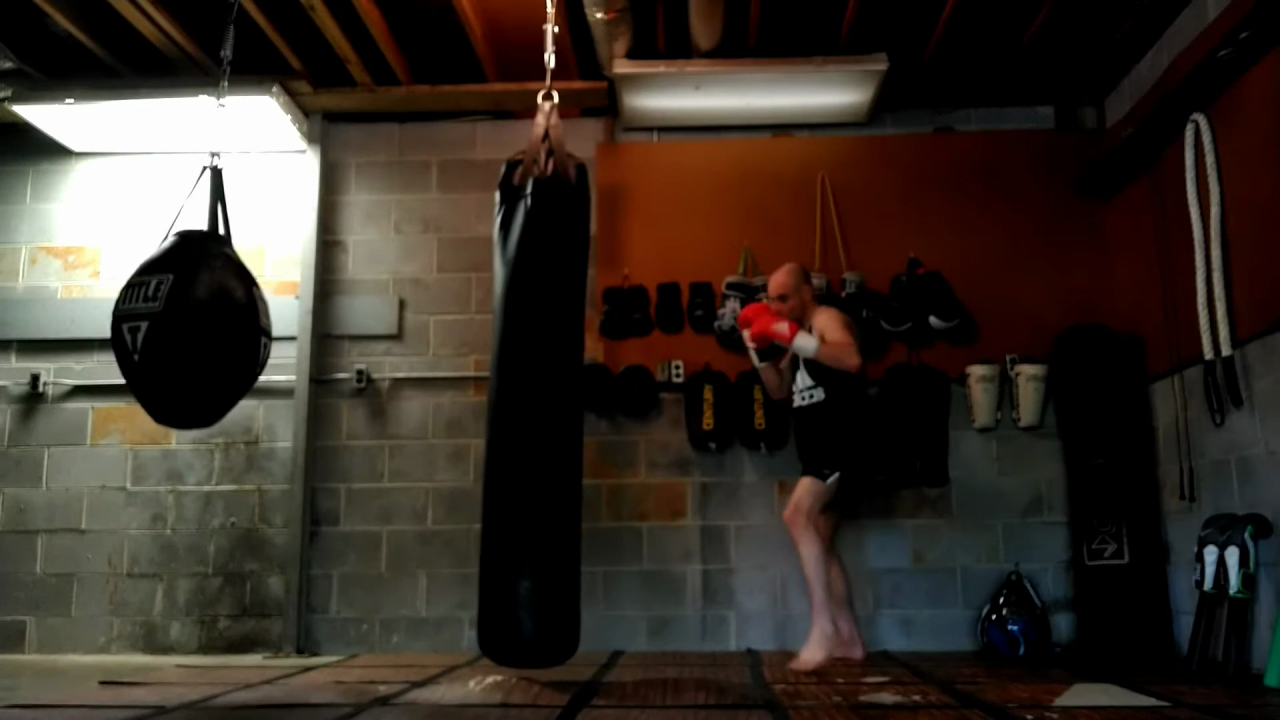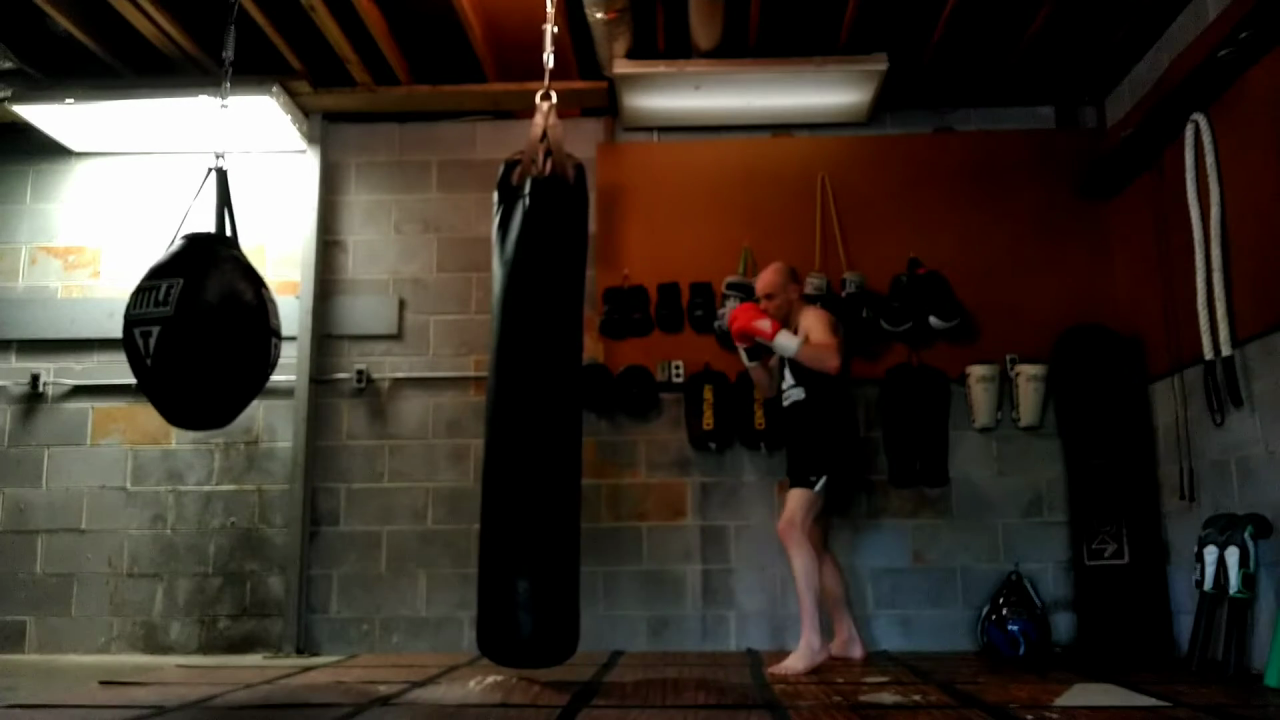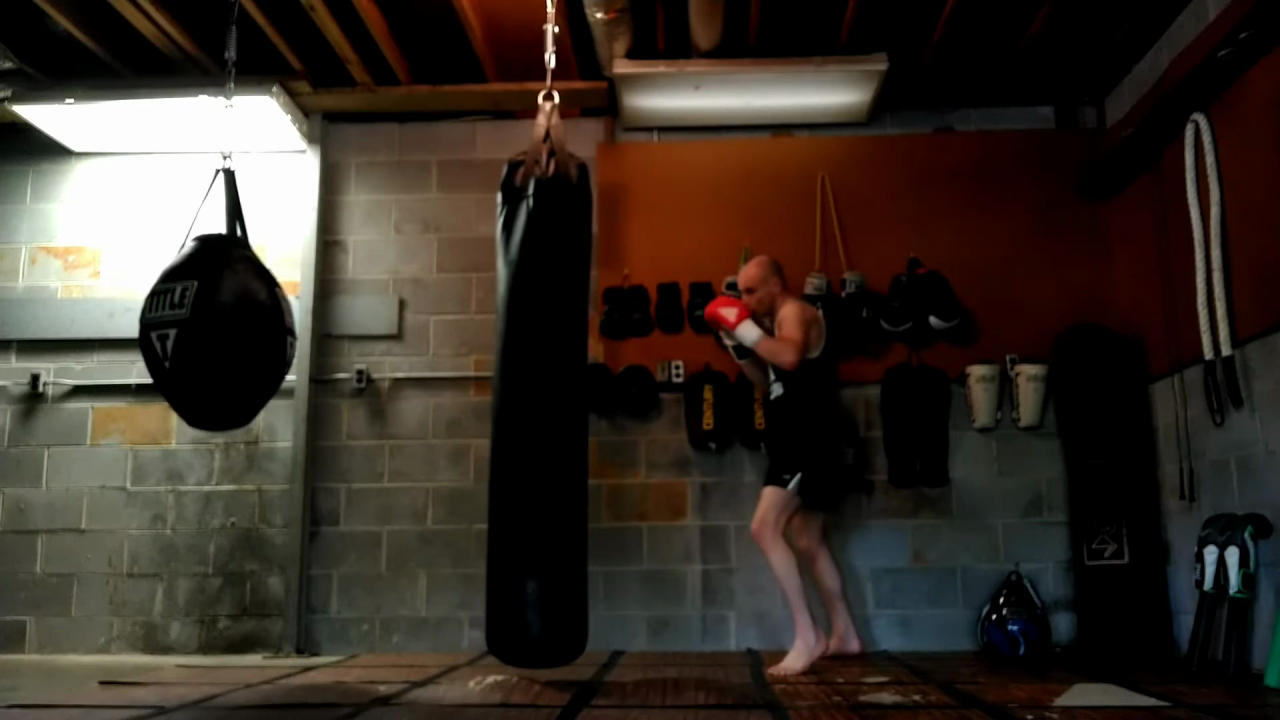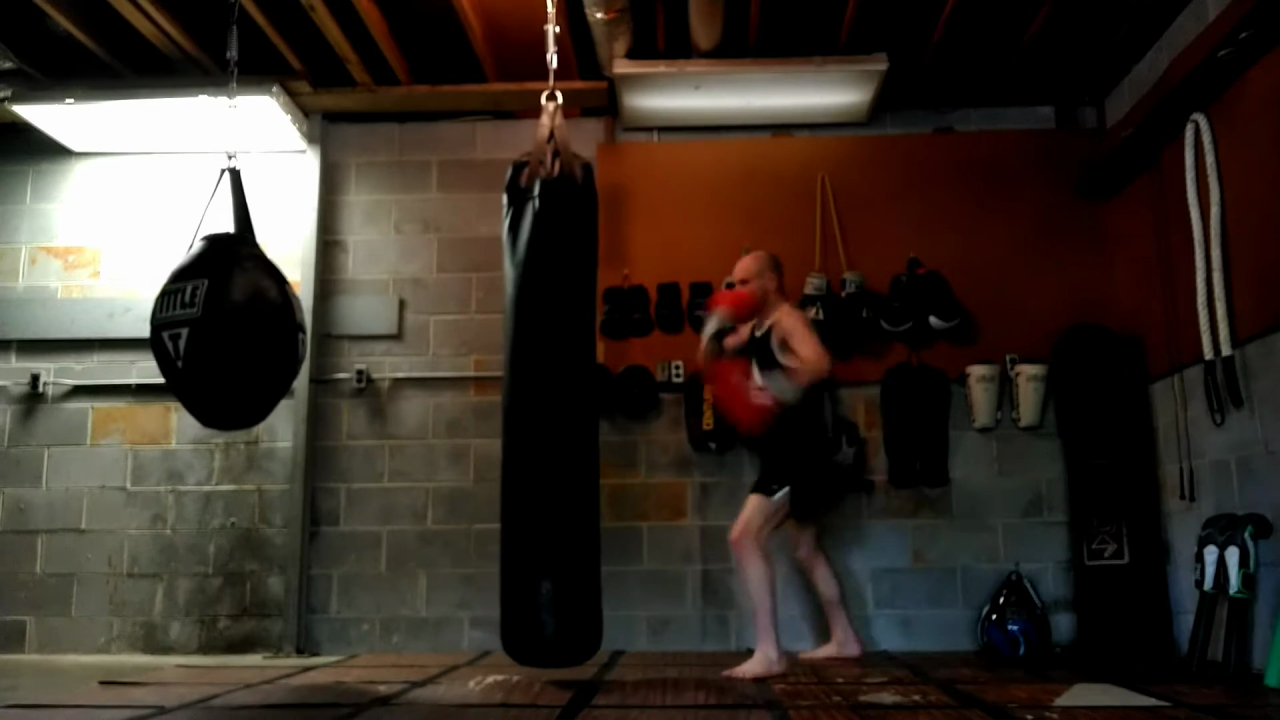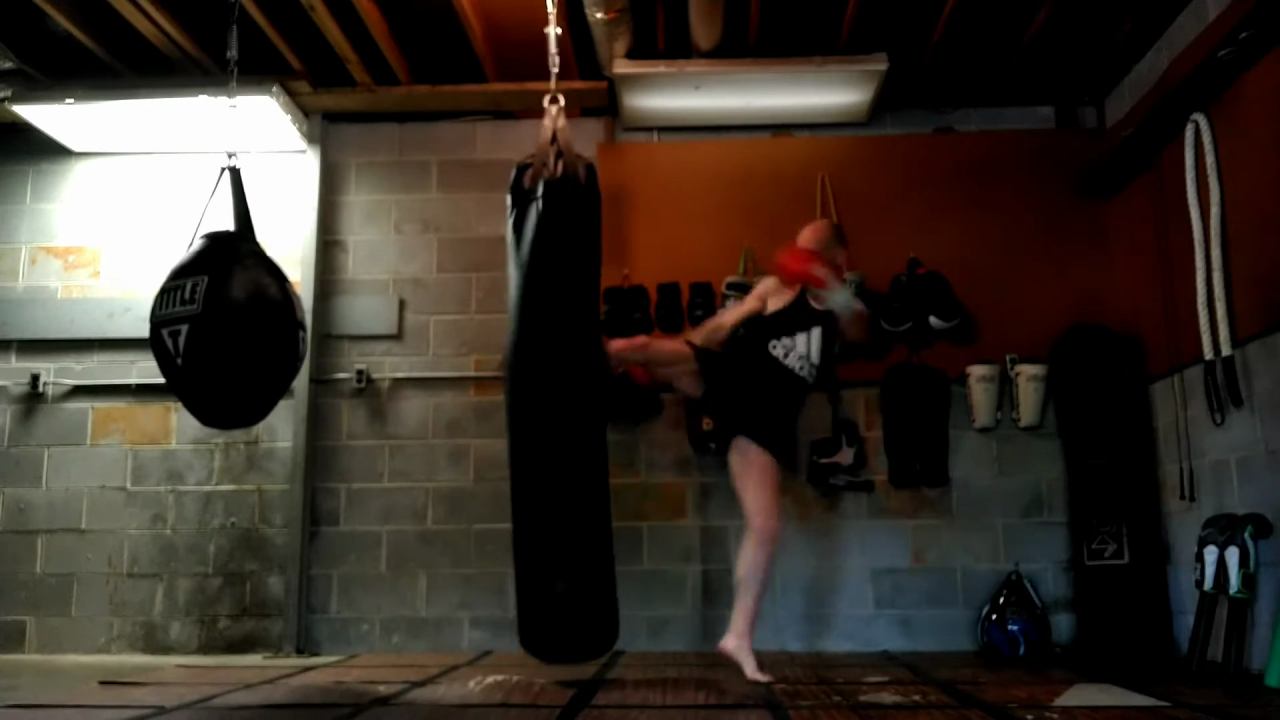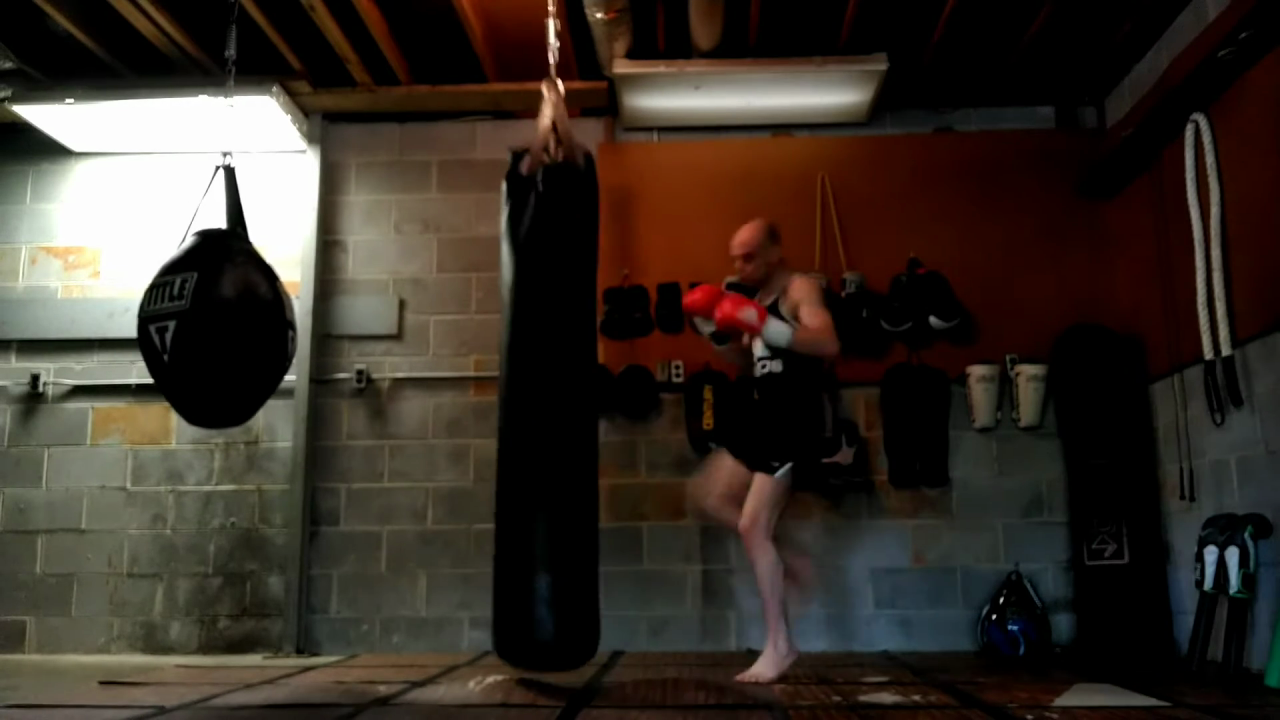
dt=0.3s
person 1, frame 1
left shoulder: (829, 319)
right shoulder: (800, 335)
left elbow: (852, 360)
right elbow: (779, 389)
left wrist: (791, 335)
right wrist: (758, 344)
left hip: (837, 445)
right hip: (816, 449)
left knee: (797, 514)
right knee: (819, 542)
left ankle: (824, 627)
right ankle: (848, 638)
person 1, frame 2
left shoulder: (814, 319)
right shoulder: (788, 332)
left elbow: (832, 362)
right elbow: (768, 386)
left wrist: (774, 336)
right wrist: (749, 345)
left hip: (823, 444)
right hip: (804, 448)
left knee: (792, 528)
right knee: (812, 543)
left ankle: (811, 642)
right ankle: (847, 638)
person 1, frame 3
left shoulder: (794, 312)
right shoulder: (778, 321)
left elbow: (789, 358)
right elbow: (766, 379)
left wrist: (742, 326)
right wrist: (734, 340)
left hip: (807, 444)
right hip: (803, 446)
left knee: (765, 528)
right knee: (808, 542)
left ankle: (807, 637)
right ankle: (843, 633)
person 1, frame 4
left shoulder: (788, 320)
right shoulder: (755, 326)
left elbow: (820, 364)
left hip: (795, 453)
right hip: (784, 452)
left knee: (743, 538)
right knee: (806, 551)
left ankle: (768, 651)
right ankle: (844, 638)
person 1, frame 5
left shoulder: (845, 306)
right shoulder: (774, 288)
left elbow: (857, 330)
right elbow: (723, 325)
left wrist: (833, 290)
right wrist: (681, 350)
left hip: (769, 413)
right hip: (730, 376)
left knee: (765, 524)
right knee: (640, 350)
left ankle: (739, 636)
person 1, frame 6
left shoulder: (801, 287)
right shoulder: (762, 296)
left elbow: (827, 345)
right elbow: (747, 355)
left wrist: (760, 324)
right wrist: (712, 327)
left hip: (796, 421)
right hip: (765, 415)
left knee: (753, 528)
right knee: (709, 496)
left ankle: (778, 646)
right ankle: (790, 565)
